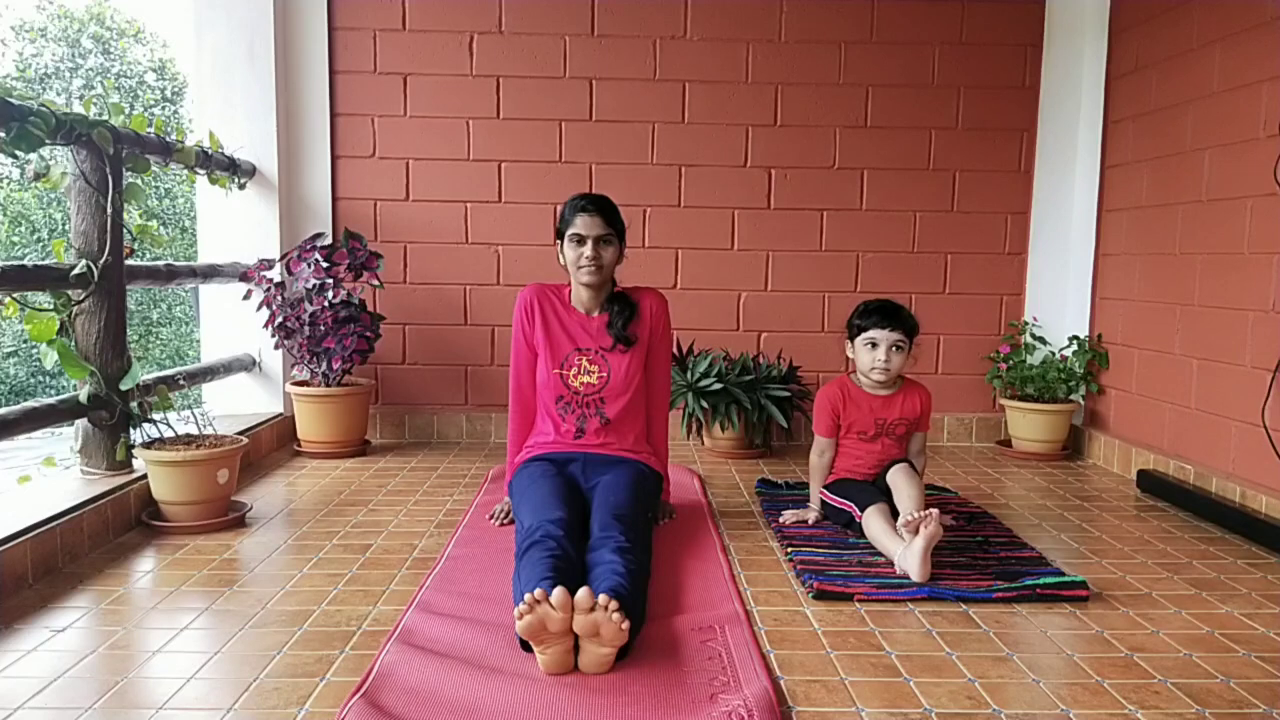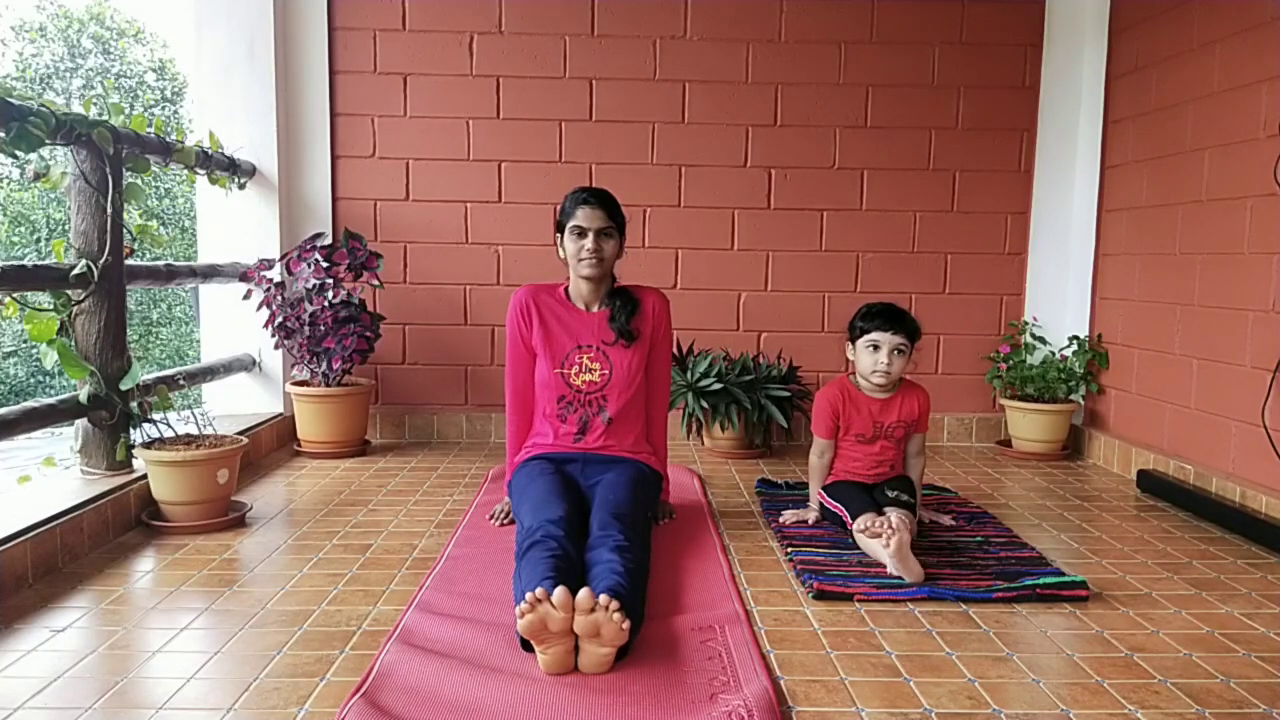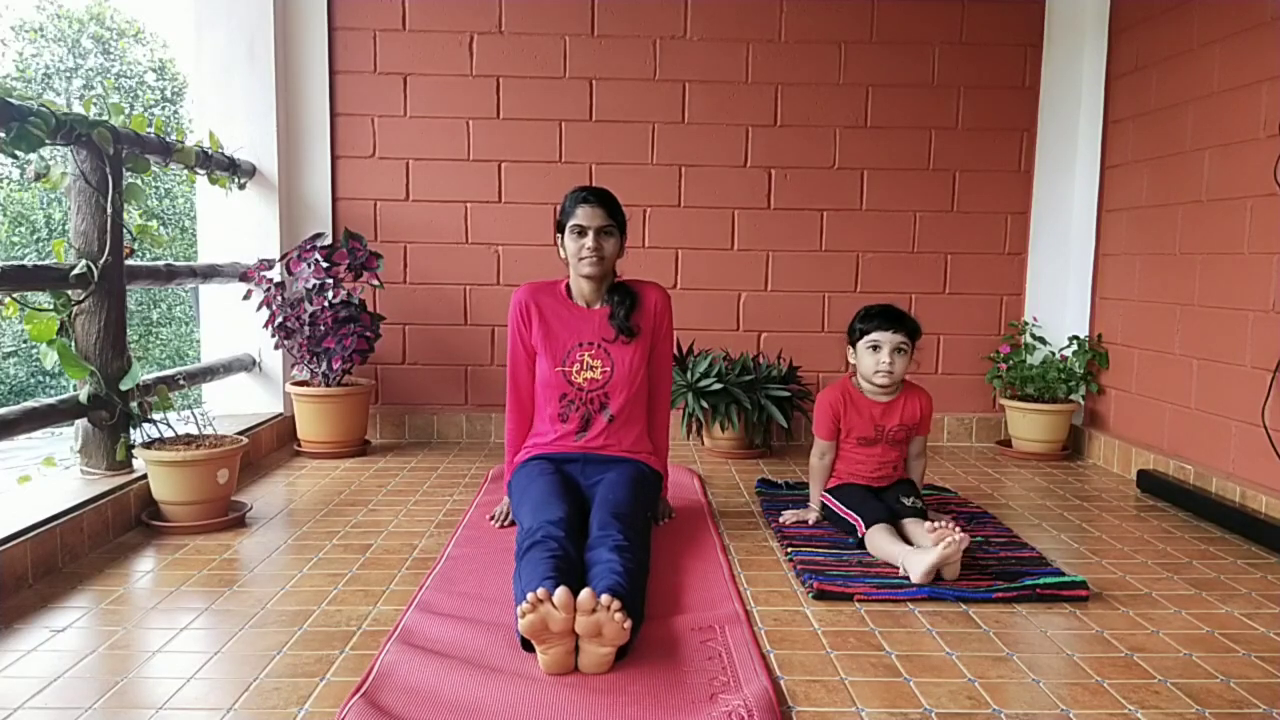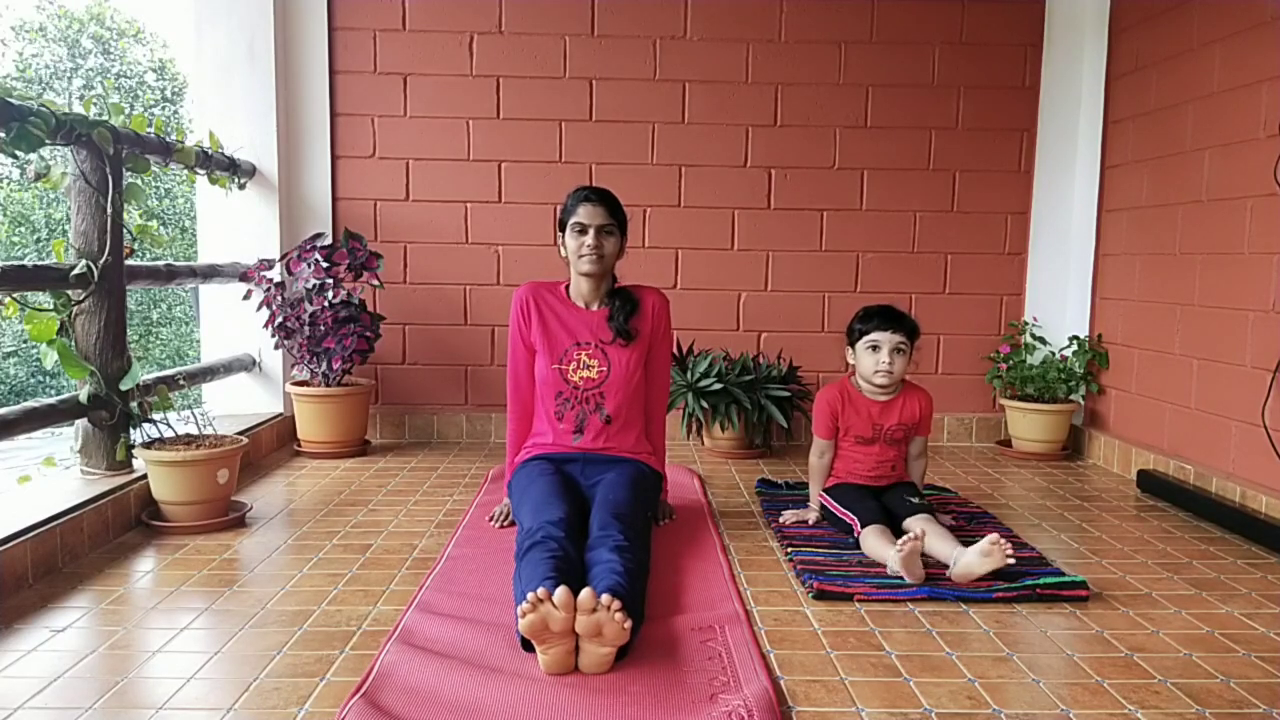
dt=0.7s
person 1, frame 1
left shoulder: (650, 307)
right shoulder: (534, 304)
left elbow: (657, 403)
right elbow: (522, 401)
left wrist: (658, 487)
right wrist: (515, 481)
left hip: (623, 462)
right hip: (547, 459)
left knee: (615, 532)
right knee: (547, 528)
left ankle: (608, 624)
right ankle: (547, 627)
person 1, frame 2
left shoulder: (650, 306)
right shoulder: (529, 304)
left elbow: (657, 403)
right elbow: (519, 403)
left wrist: (659, 487)
right wrist: (514, 480)
left hip: (624, 463)
right hip: (546, 460)
left knee: (614, 533)
right knee: (548, 528)
left ankle: (607, 623)
right ankle: (547, 625)
person 1, frame 3
left shoulder: (651, 302)
right shoulder: (530, 302)
left elbow: (658, 399)
right elbow: (520, 401)
left wrist: (658, 483)
right wrist: (513, 483)
left hip: (624, 462)
right hip: (546, 460)
left knee: (614, 532)
right knee: (547, 528)
left ankle: (606, 625)
right ankle: (548, 626)
person 1, frame 4
left shoulder: (650, 306)
right shoulder: (531, 301)
left elbow: (656, 403)
right elbow: (520, 401)
left wrist: (657, 485)
right wrist: (513, 481)
left hip: (623, 463)
right hip: (546, 460)
left knee: (614, 532)
right knee: (548, 528)
left ankle: (607, 622)
right ankle: (546, 623)
person 2, frame 1
left shoulder: (918, 396)
right shoulder: (833, 394)
left elbow: (916, 453)
right elbow: (822, 453)
left wrist: (914, 500)
right wrist: (815, 505)
left hip: (890, 483)
right hip: (843, 484)
left knee: (902, 469)
right knee: (874, 505)
left ankle: (912, 527)
right ankle: (905, 555)
person 2, frame 2
left shoulder: (917, 397)
right shoulder: (833, 396)
left elbow: (915, 455)
right elbow: (821, 454)
left wrist: (914, 504)
right wrist: (815, 505)
left hip: (891, 483)
right hip: (843, 484)
left knee: (897, 512)
right knee: (865, 515)
left ankle: (898, 540)
right ankle: (895, 559)
person 2, frame 3
left shoulder: (919, 399)
right shoulder: (834, 398)
left elbow: (916, 456)
right elbow: (822, 455)
left wrist: (913, 499)
right wrist: (814, 505)
left hip: (893, 484)
right hip: (844, 486)
left knee: (911, 518)
right knee: (874, 520)
left ankle: (941, 551)
right ankle: (911, 559)
person 2, frame 4
left shoulder: (918, 399)
right shoulder: (832, 397)
left elbow: (917, 456)
right elbow: (821, 455)
left wrist: (913, 498)
right wrist: (815, 505)
left hip: (894, 484)
right hip: (845, 486)
left knee: (920, 518)
right knee: (871, 522)
left ankle: (960, 559)
right ankle: (898, 561)
